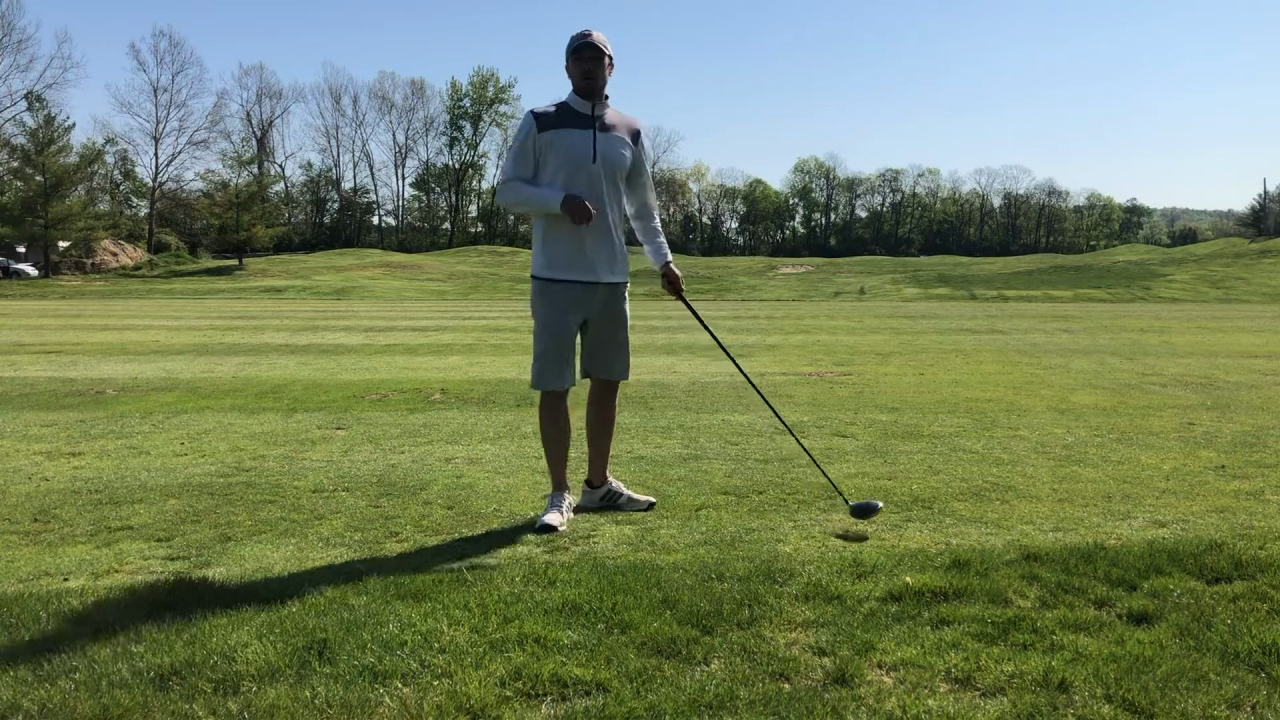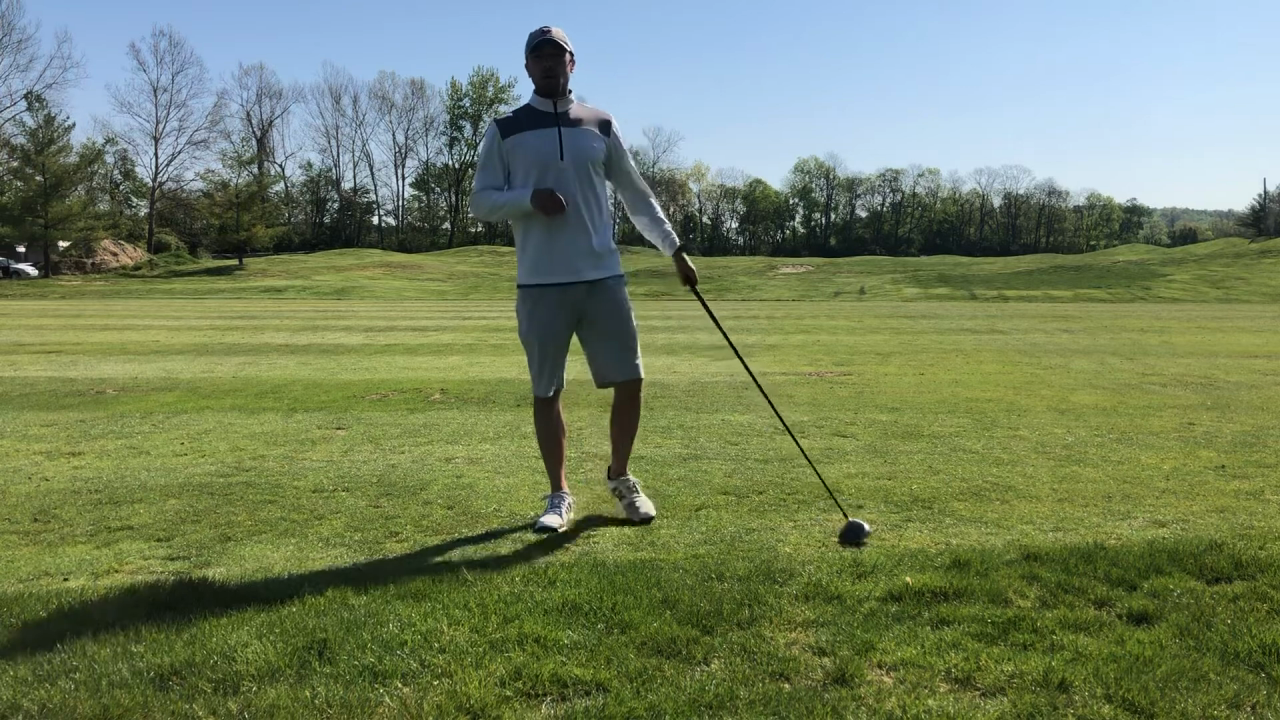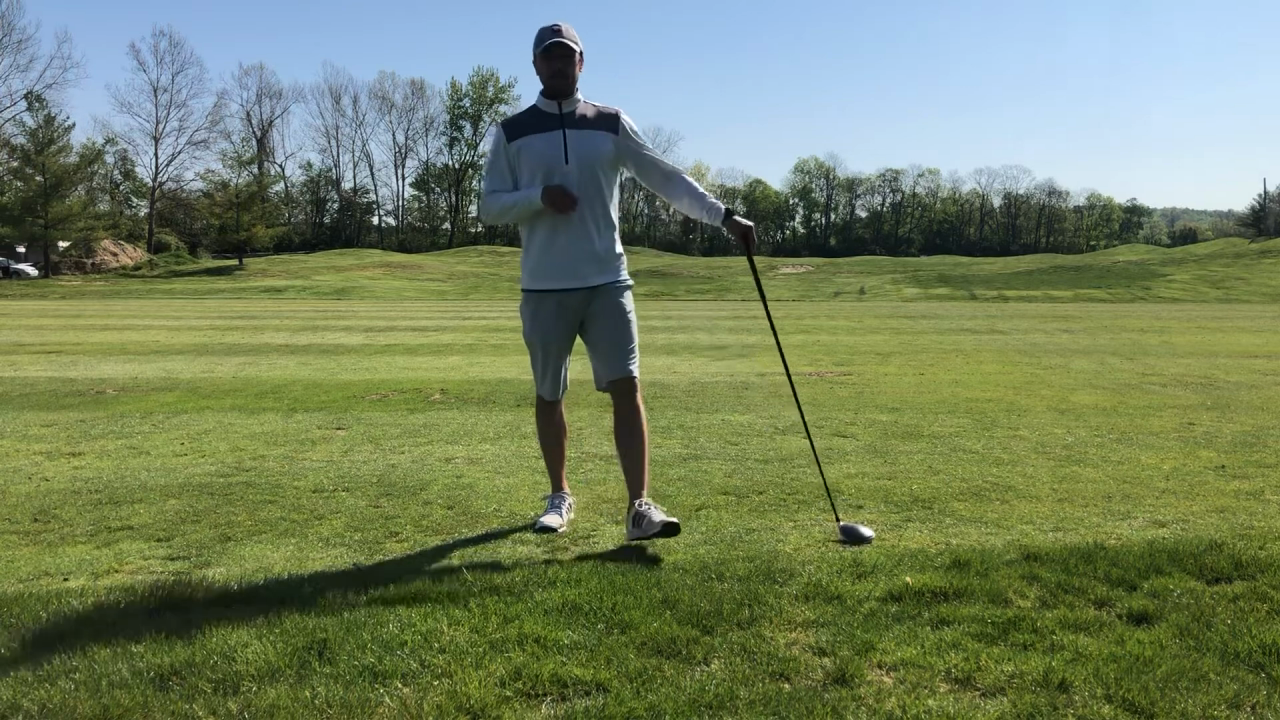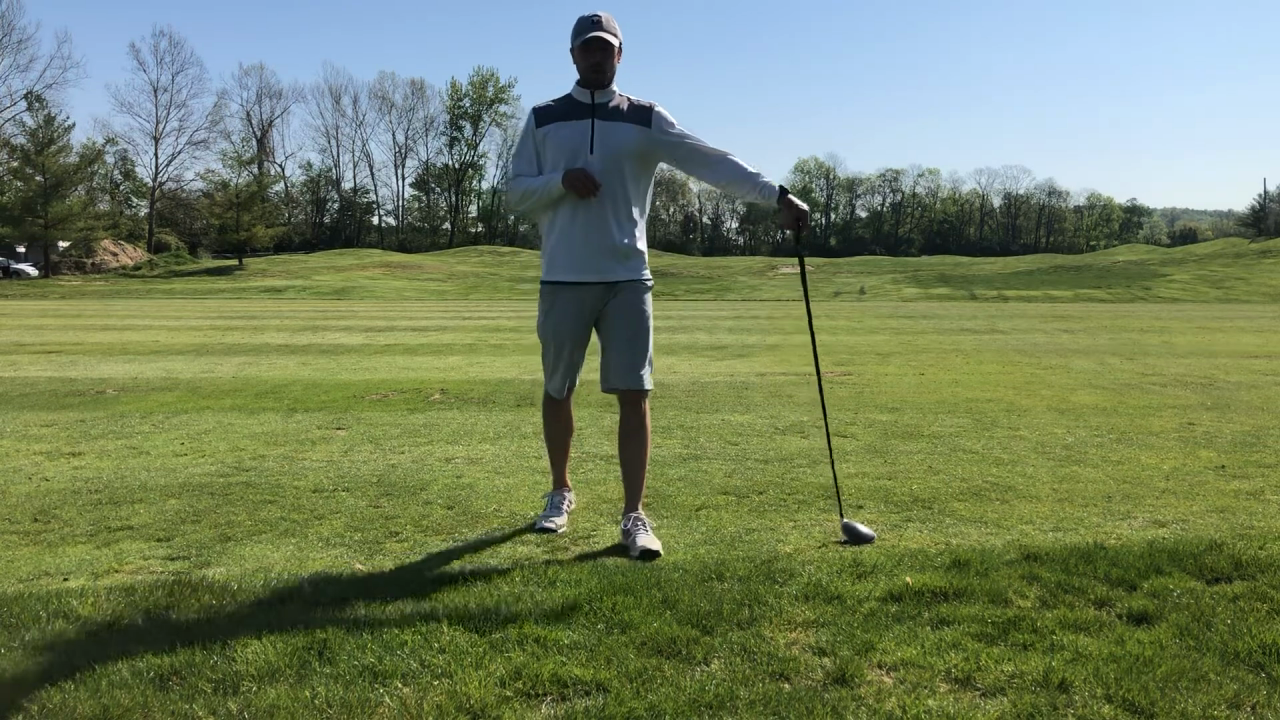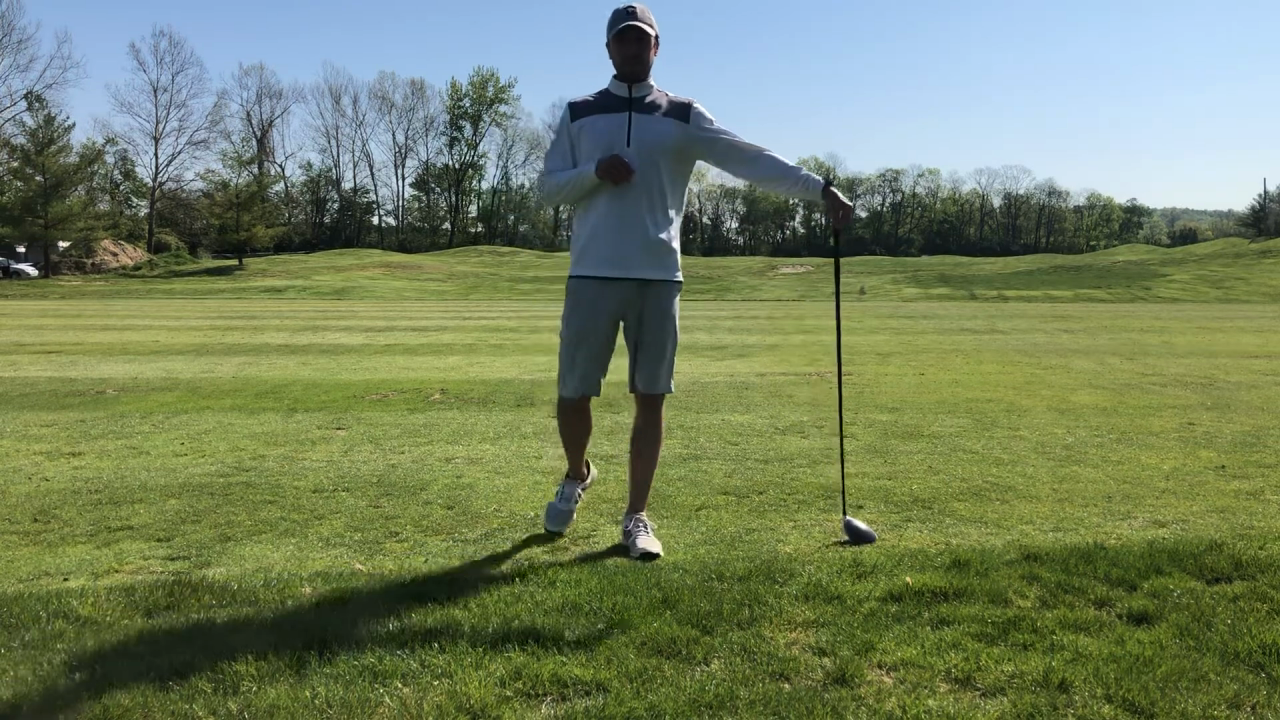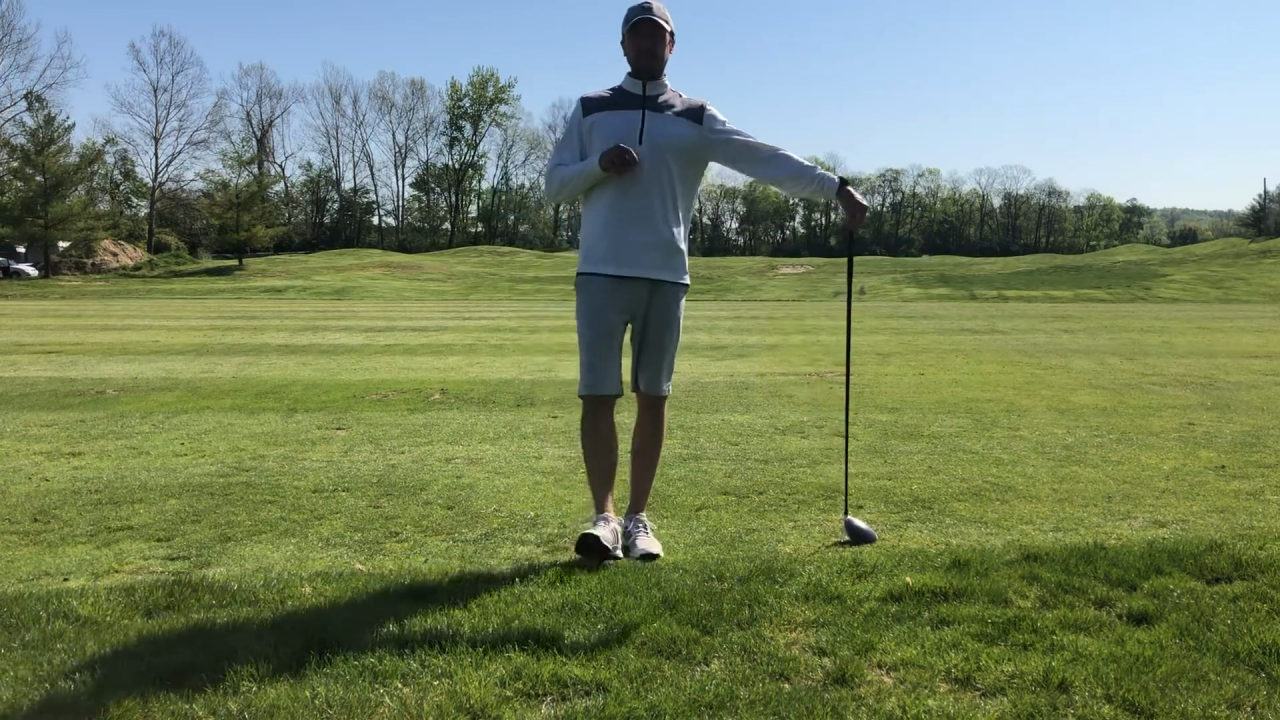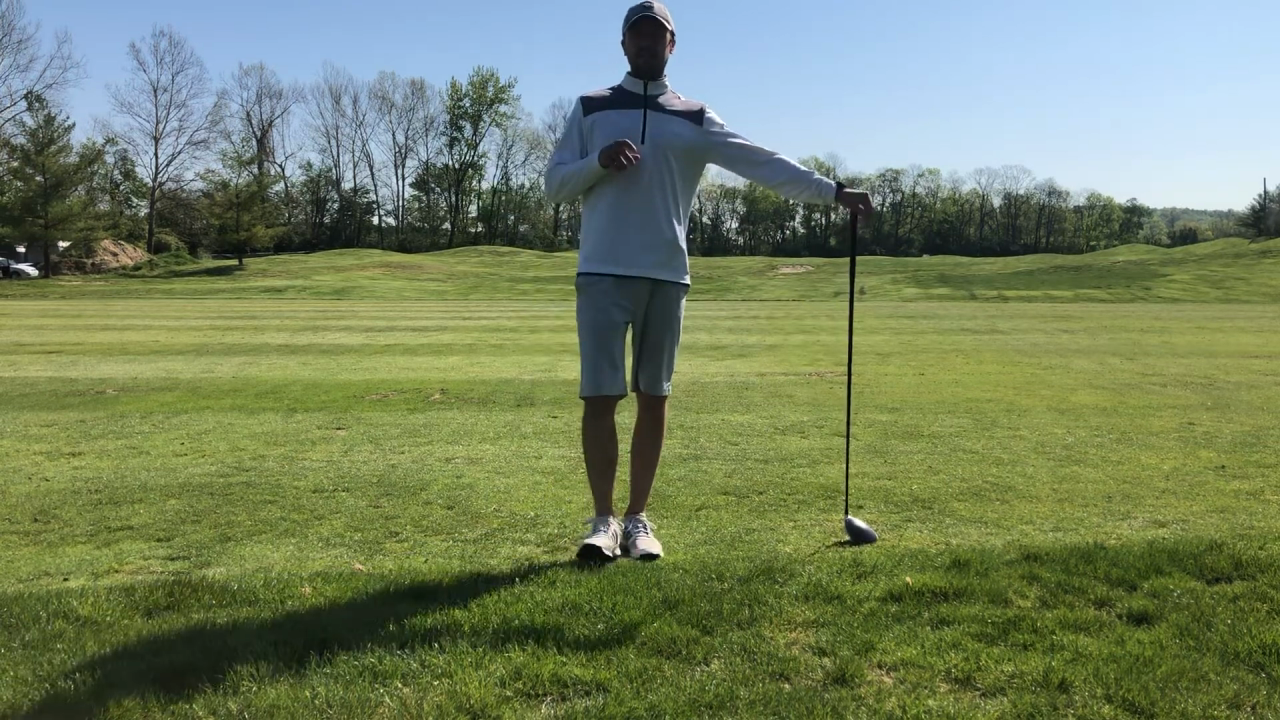
dt=0.4s
person 1, frame 1
left shoulder: (630, 132)
right shoulder: (539, 123)
left elbow: (643, 205)
right elbow: (508, 190)
left wrist: (662, 259)
right wrist: (560, 200)
left hip: (612, 279)
right hip: (556, 278)
left knee: (607, 384)
right knee: (554, 388)
left ankle: (598, 483)
right ankle: (560, 494)
person 1, frame 2
left shoulder: (600, 125)
right shoulder: (505, 130)
left elbow: (636, 195)
right elbow: (481, 202)
left wrist: (674, 248)
right wrist: (529, 198)
left hip: (603, 276)
right hip: (541, 283)
left knee: (629, 382)
right knee: (545, 393)
left ankle: (620, 475)
right ankle: (559, 495)
person 1, frame 3
left shoulder: (611, 124)
right shoulder: (512, 131)
left elbow: (667, 178)
right elbow: (490, 206)
left wrist: (723, 215)
right wrist: (539, 196)
left hip: (607, 280)
right hip: (544, 287)
left knee: (625, 387)
right knee: (549, 396)
left ankle: (640, 507)
right ankle: (560, 495)
person 1, frame 4
left shoulder: (645, 118)
right shoulder: (542, 119)
left elbow: (713, 163)
right elbow: (515, 193)
left wrist: (776, 194)
right wrist: (560, 181)
left hip: (627, 278)
right hip: (563, 279)
left knee: (634, 395)
right knee: (557, 393)
left ankle: (633, 516)
right ankle: (561, 491)
person 1, frame 5
left shoulder: (683, 115)
right shoulder: (578, 113)
left elbow: (752, 160)
right elbow: (548, 189)
left wrist: (819, 187)
right wrist: (594, 171)
left hip: (658, 276)
right hip: (592, 274)
left knee: (651, 398)
right knee: (573, 394)
left ankle: (637, 517)
right ankle: (577, 474)
person 1, frame 6
left shoulder: (695, 117)
right shoulder: (590, 109)
left elbow: (767, 159)
right elbow: (554, 185)
left wrist: (835, 186)
right wrist: (598, 164)
left hip: (665, 275)
right hip: (602, 273)
left knee: (653, 399)
right knee: (598, 396)
left ankle: (637, 517)
right ankle: (604, 519)
person 1, frame 7
left shoulder: (694, 118)
right shoulder: (589, 108)
left elbow: (765, 163)
right elbow: (554, 184)
left wrist: (834, 190)
right wrist: (598, 162)
left hip: (666, 275)
right hip: (603, 273)
left knee: (653, 399)
right knee: (600, 397)
left ankle: (637, 517)
right ankle: (605, 520)
